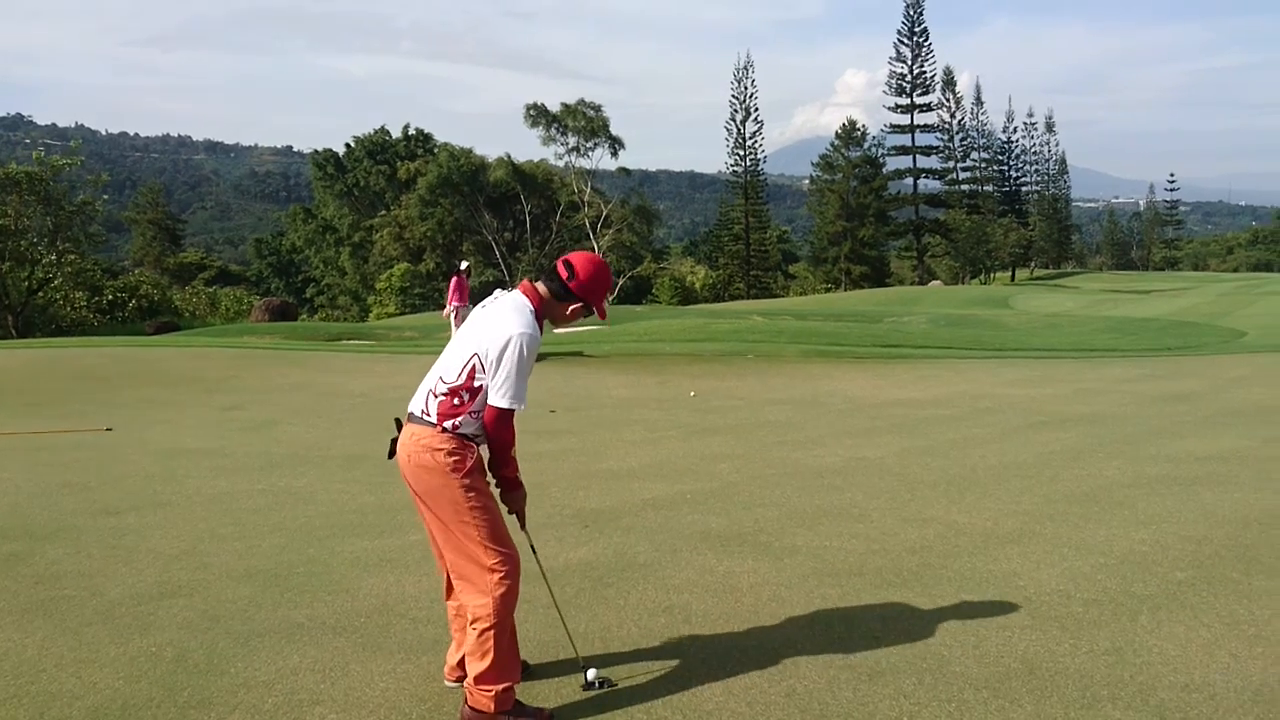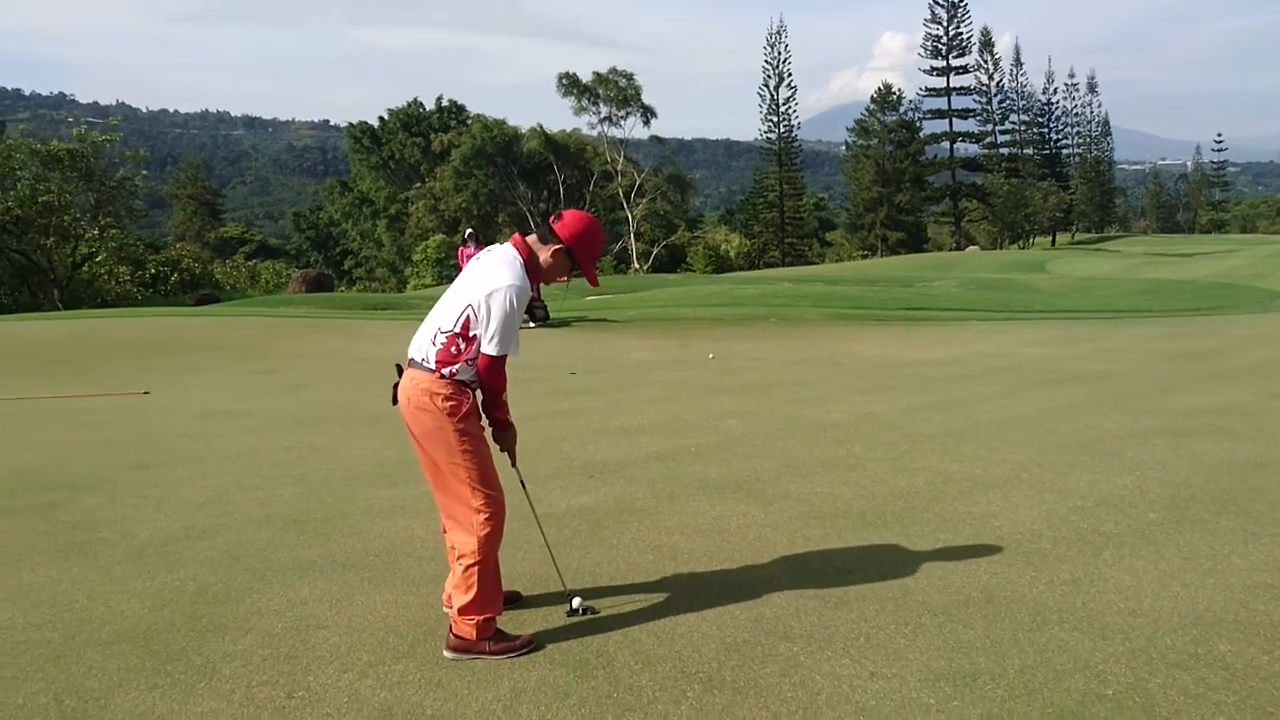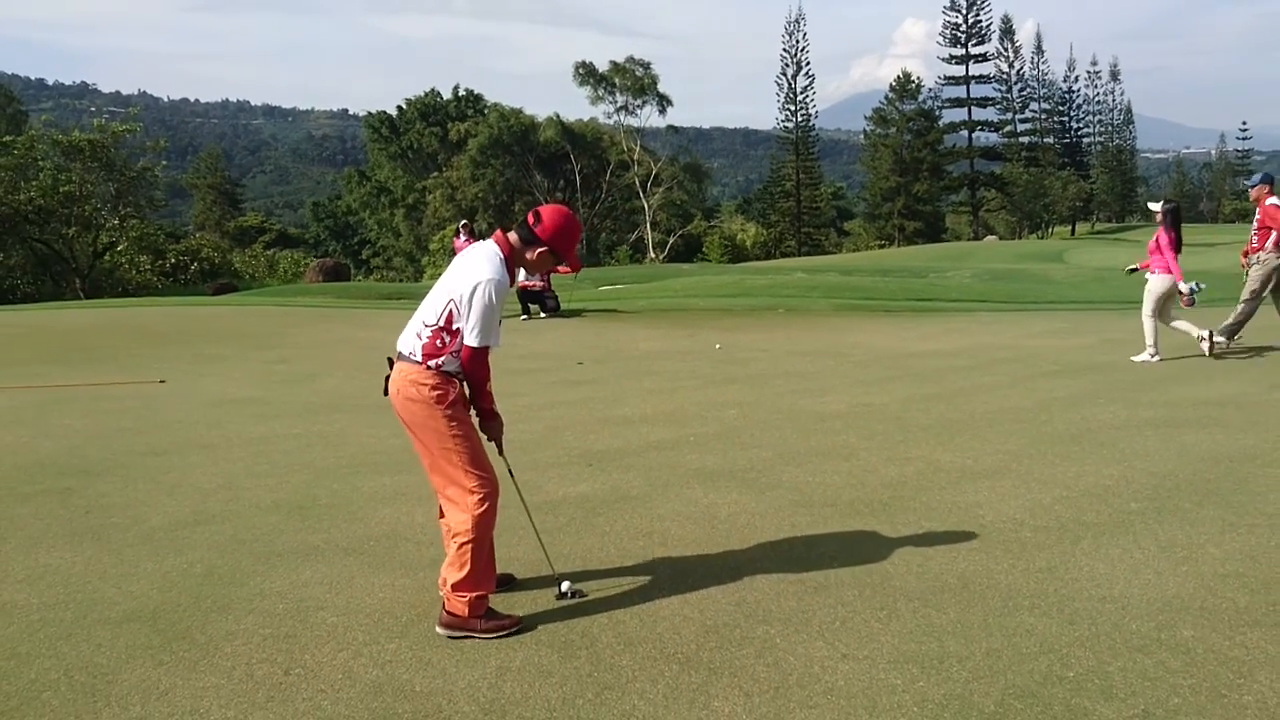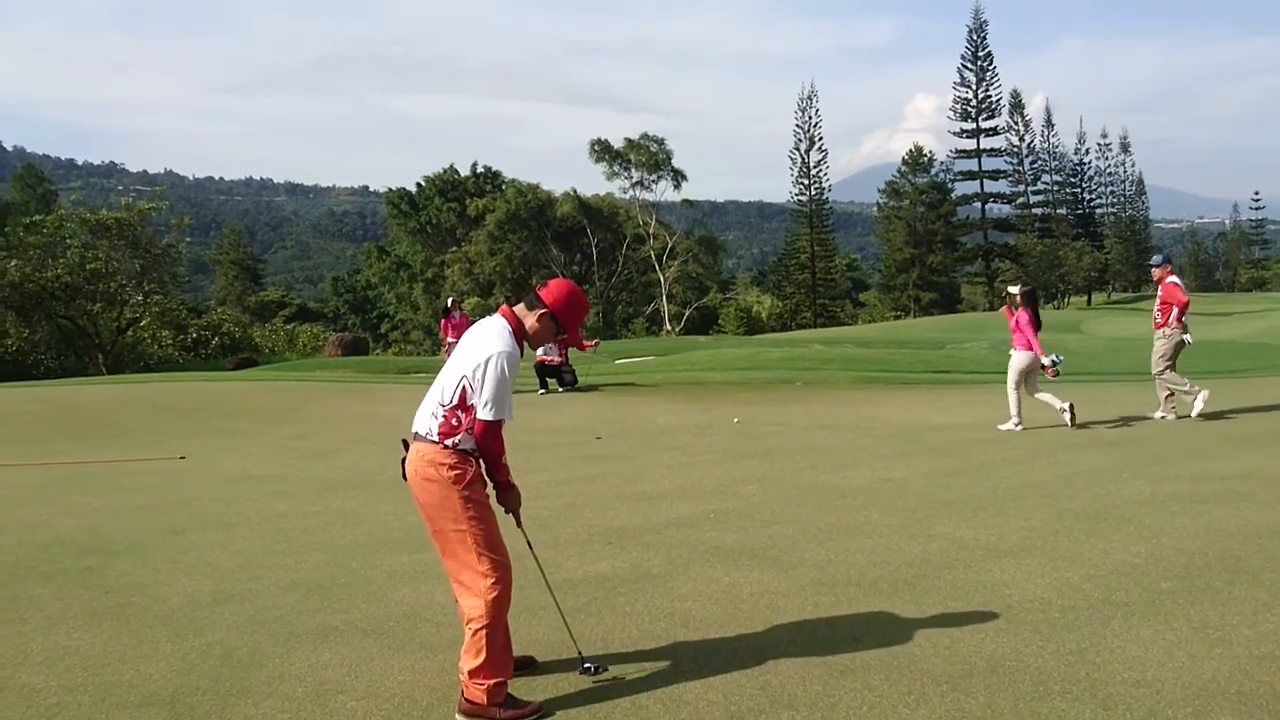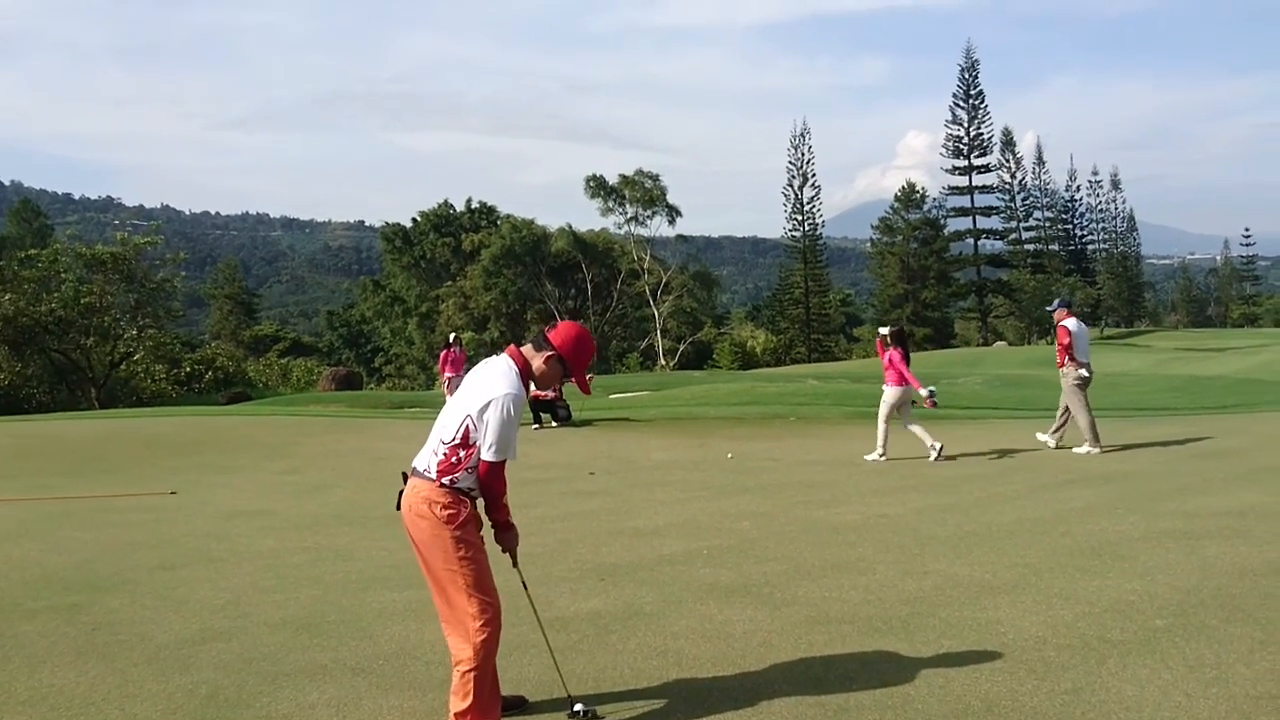
dt=1s
person 1, frame 1
left shoulder: (504, 300)
right shoulder: (522, 331)
right elbow: (497, 419)
left wrist: (502, 477)
right wrist: (510, 482)
left hip: (423, 438)
right hip: (443, 450)
left knee: (467, 560)
right knee: (495, 568)
left ankle: (466, 660)
person 1, frame 2
left shoulder: (496, 253)
right shoulder: (512, 284)
right elbow: (490, 366)
left wrist: (494, 419)
right wrist: (502, 424)
left hip: (422, 381)
right hip: (439, 394)
left knee: (463, 501)
right knee: (481, 508)
left ankle: (462, 590)
right ankle: (470, 629)
person 1, frame 3
left shoulder: (483, 251)
right shoulder: (492, 278)
right elbow: (473, 357)
left wrist: (481, 409)
right wrist: (488, 413)
left hip: (418, 375)
right hip: (428, 385)
left knee: (459, 485)
right knee: (476, 490)
left ankle: (466, 571)
right ankle: (463, 608)
person 1, frame 4
left shoulder: (489, 327)
right shoulder: (502, 350)
right elbow: (486, 431)
left wrist: (498, 479)
right wrist: (504, 484)
left hip: (435, 455)
right hip: (445, 465)
left knee: (477, 570)
right knee: (489, 575)
left ankle: (493, 656)
person 1, frame 5
left shoulder: (495, 366)
right shoulder: (508, 393)
right elbow: (489, 471)
left wrist: (498, 520)
right wrist: (503, 525)
left hip: (431, 494)
right hip: (439, 504)
left knee: (470, 608)
right knee: (477, 615)
